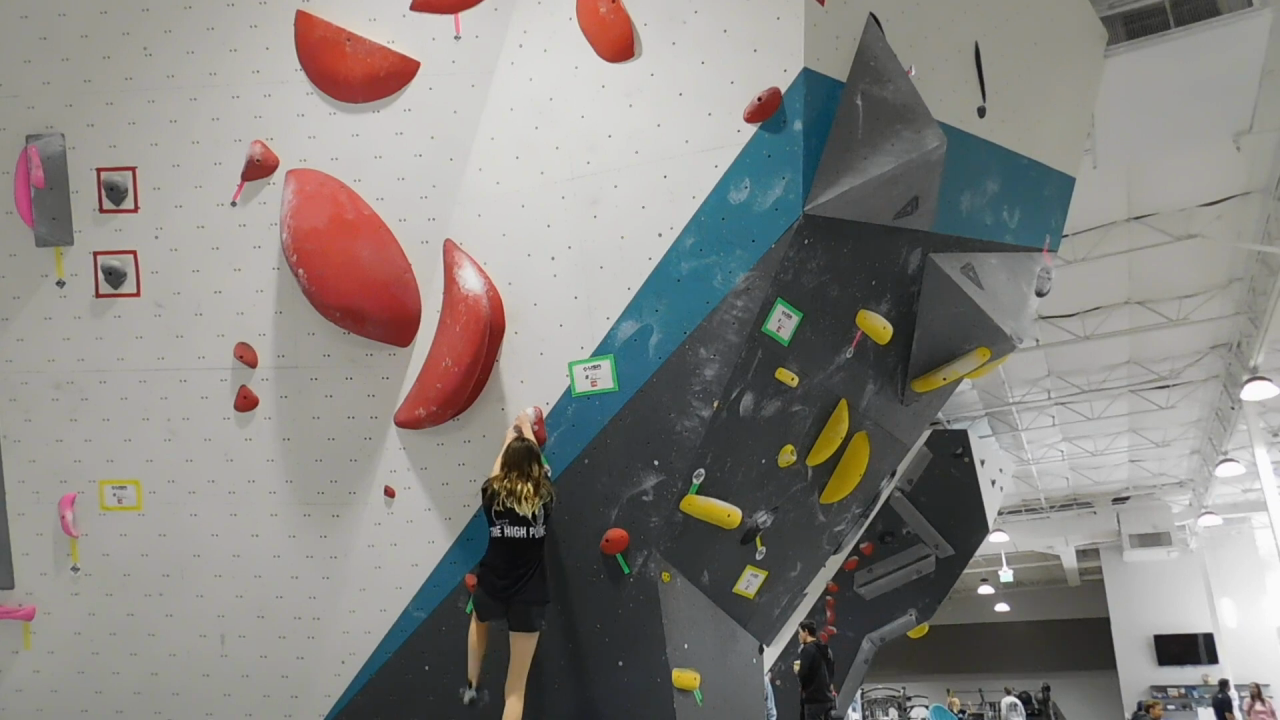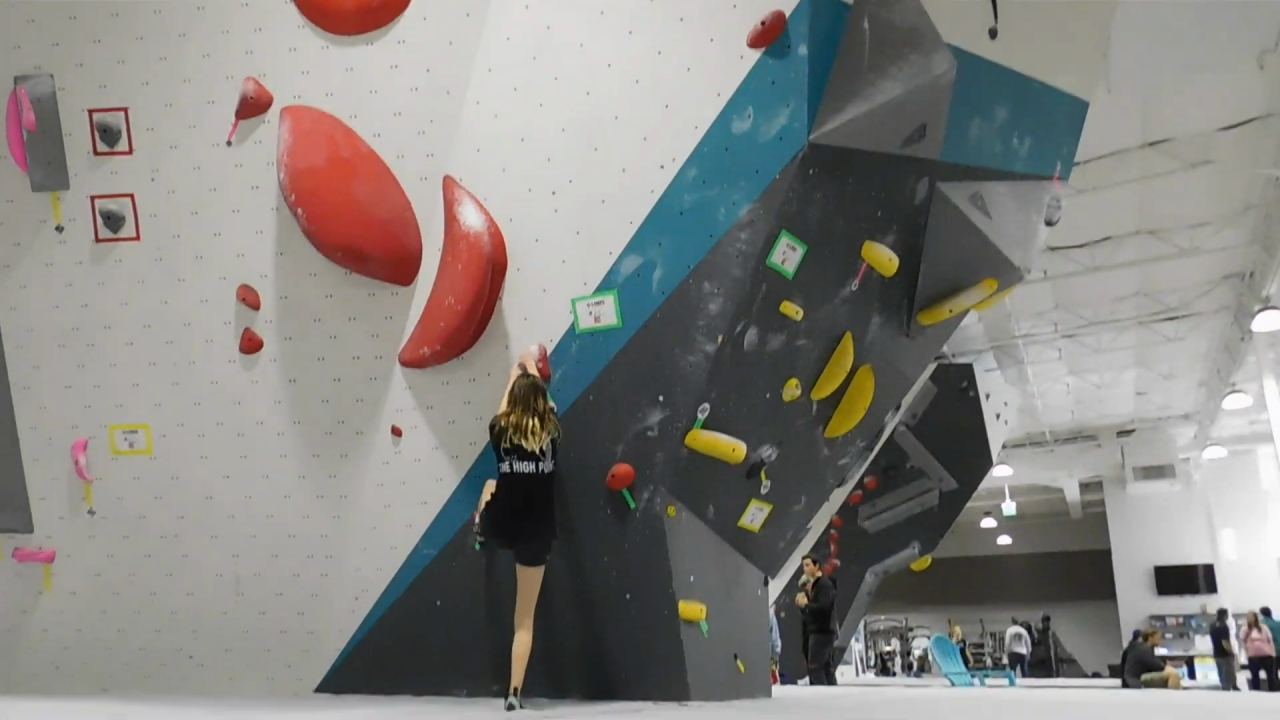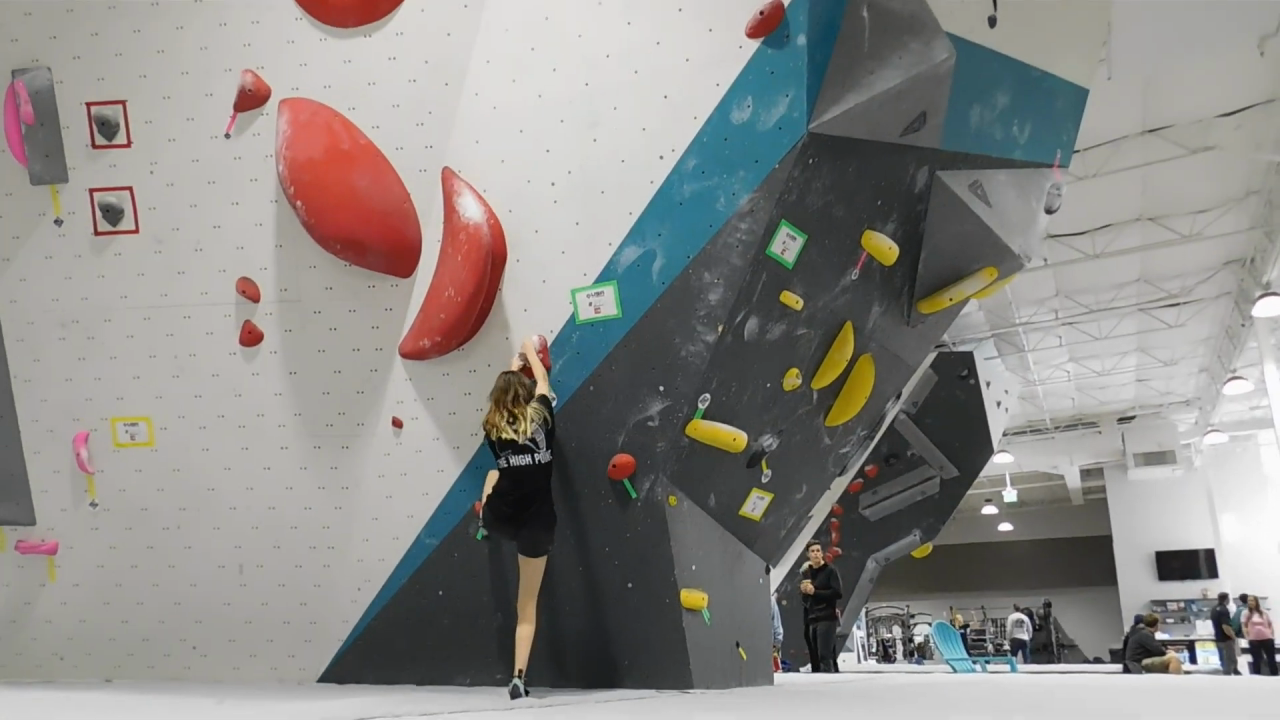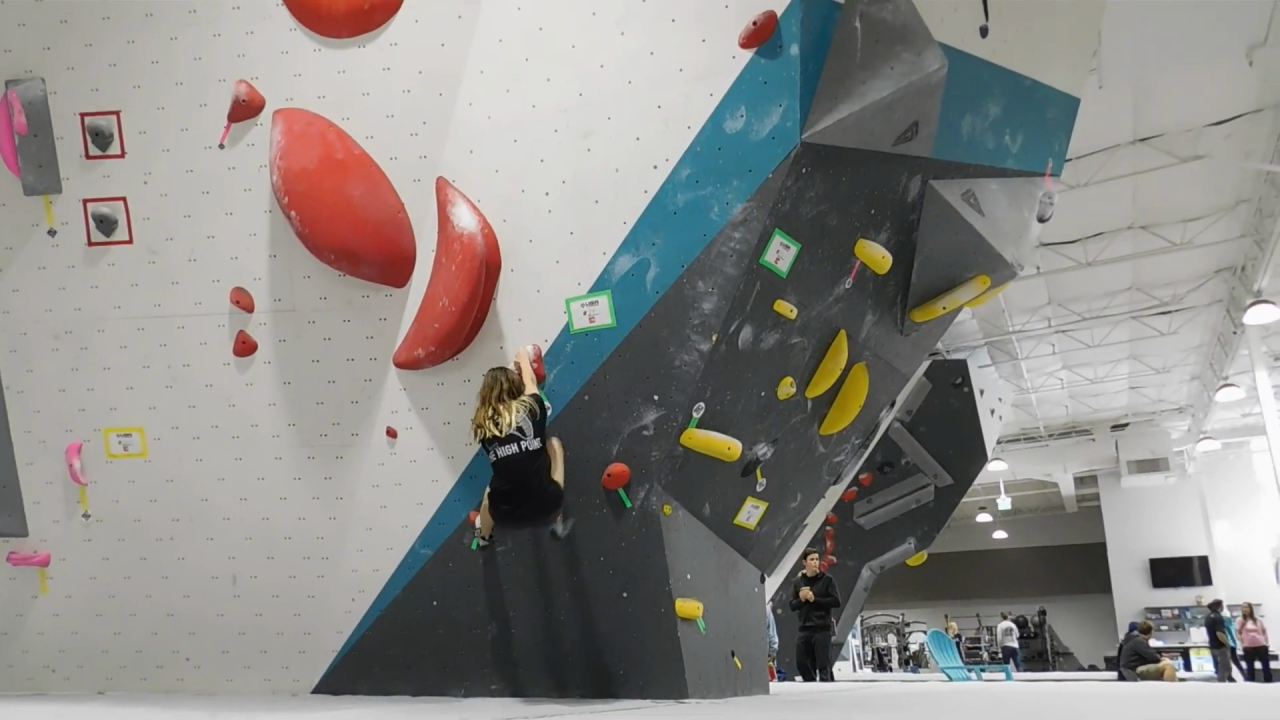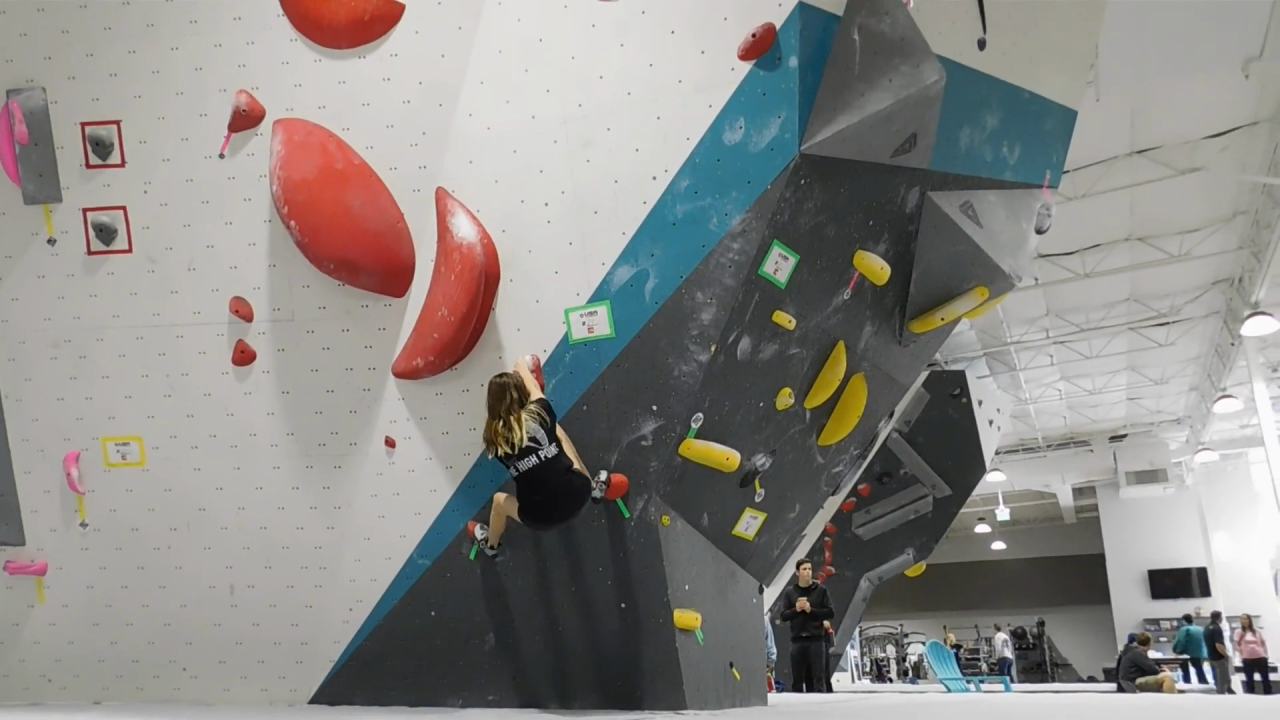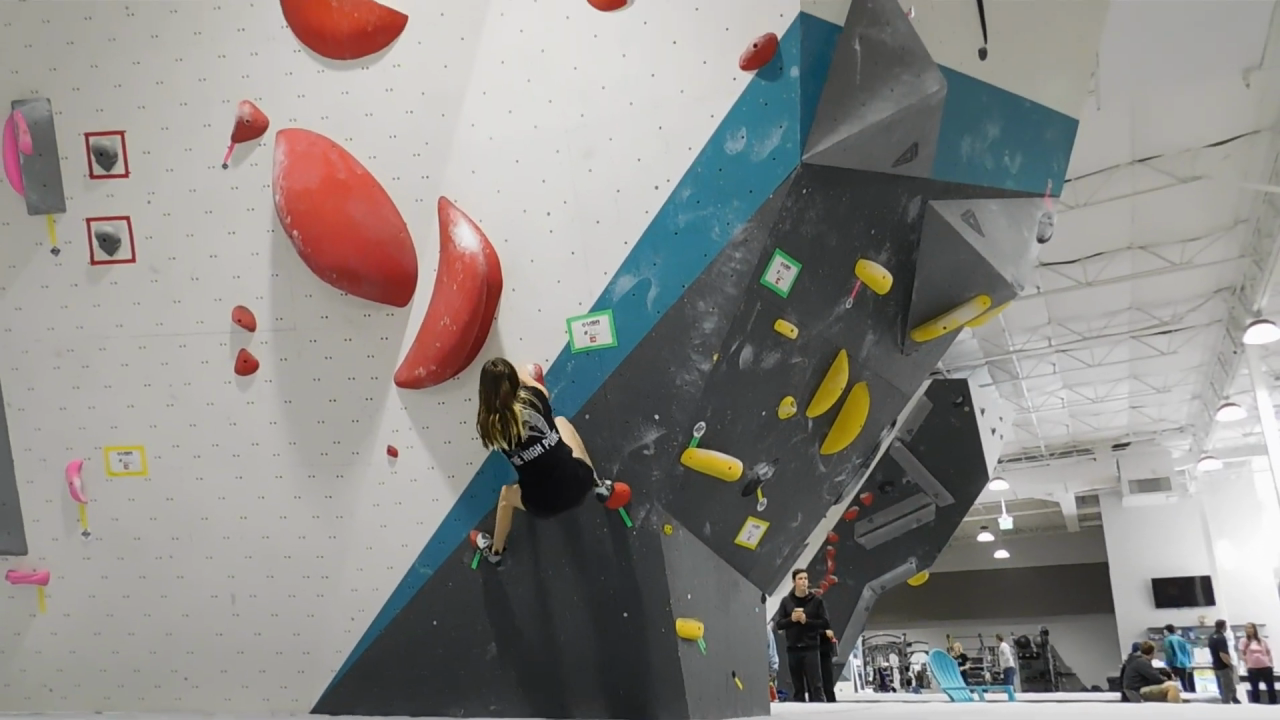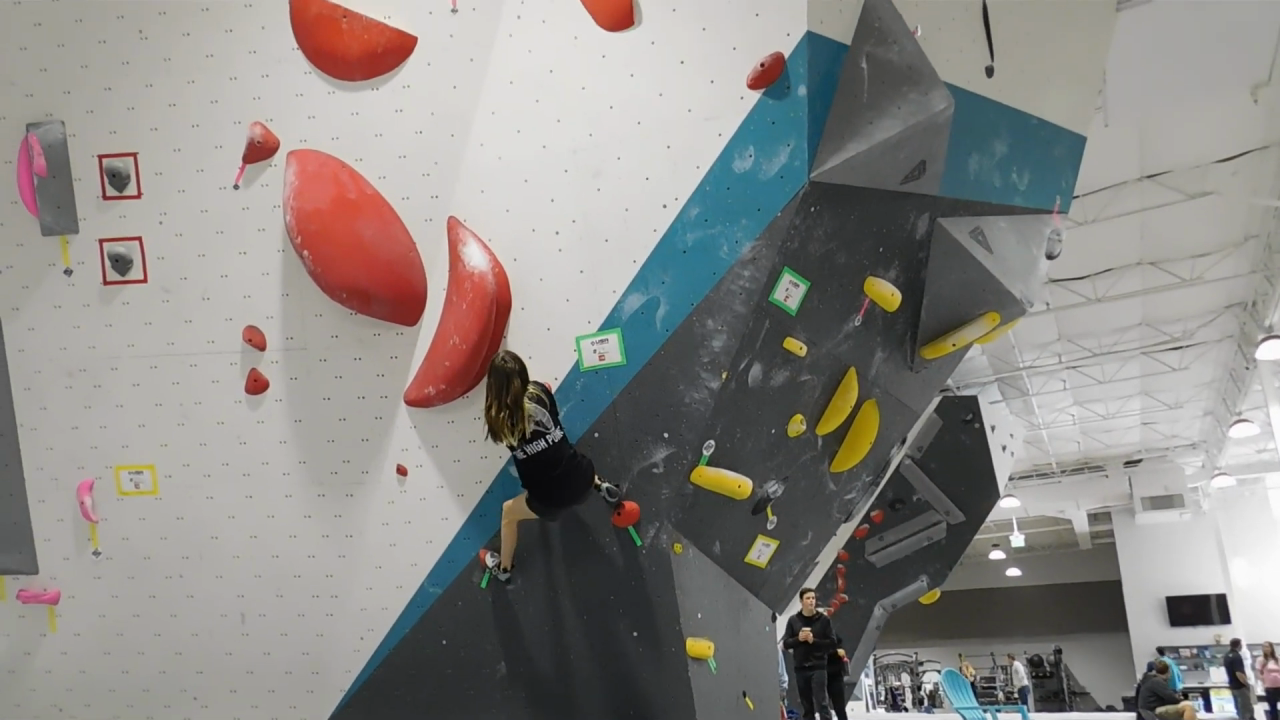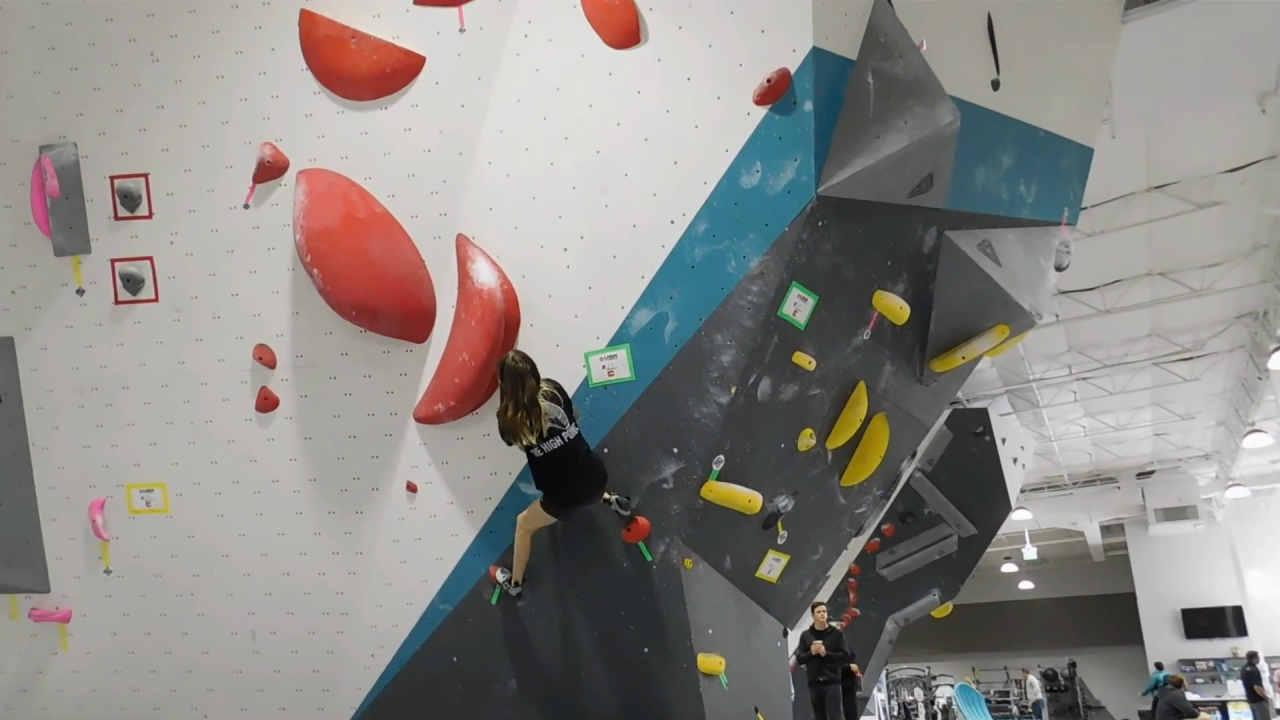
dt=0.4s
person 1, frame 1
left shoulder: (492, 492)
right shoulder: (544, 492)
left elbow: (498, 469)
right elbow: (534, 459)
left wrist: (510, 438)
right wrist: (527, 430)
left hip: (491, 591)
right hip: (530, 599)
left knee: (480, 623)
right knee: (516, 686)
left ankle: (472, 686)
person 1, frame 2
left shoulder: (501, 430)
right shoulder: (551, 428)
left elbow: (506, 408)
right elbow: (540, 398)
left wrist: (515, 375)
right wrist: (531, 368)
left hip: (498, 528)
right hip: (536, 534)
right knee: (524, 620)
left ankle: (480, 528)
right ankle: (514, 696)
person 1, frame 3
left shoulder: (493, 426)
right shoulder: (541, 415)
left elbow: (504, 390)
right elbow: (542, 381)
left wrist: (513, 368)
right wrist: (531, 353)
left hip: (499, 519)
right hip: (537, 523)
right knee: (528, 607)
left ankle: (484, 522)
right ankle: (519, 678)
person 1, frame 4
left shoulder: (482, 424)
right shoulder: (530, 407)
right elbow: (530, 384)
right wrist: (524, 362)
left hip: (505, 514)
right hip: (545, 505)
right knee: (554, 443)
left ankle: (485, 535)
right ankle: (557, 521)
person 1, frame 5
left shoulder: (493, 435)
right shoulder: (538, 412)
right elbow: (535, 390)
right wrist: (523, 370)
left hip: (538, 517)
right hip: (575, 496)
left knee: (500, 501)
left ankle: (490, 545)
right ankle: (592, 487)
person 1, frame 6
left shoulder: (489, 424)
right shoulder: (531, 397)
right wrist: (525, 377)
left hip: (544, 504)
right hip: (579, 482)
left knee: (506, 494)
right knee: (561, 422)
left ankle: (495, 551)
right ankle: (598, 485)
person 1, frame 7
left shoulder: (496, 418)
right shoulder: (539, 392)
left hip: (550, 499)
right hip: (581, 477)
left knee: (509, 512)
left ankle: (503, 568)
right ankle: (602, 486)
person 1, frame 8
left shoulder: (508, 419)
right shoulder: (552, 389)
left hip: (564, 496)
right hip: (595, 476)
left knee: (523, 525)
left ankle: (514, 582)
right ankle: (611, 500)
